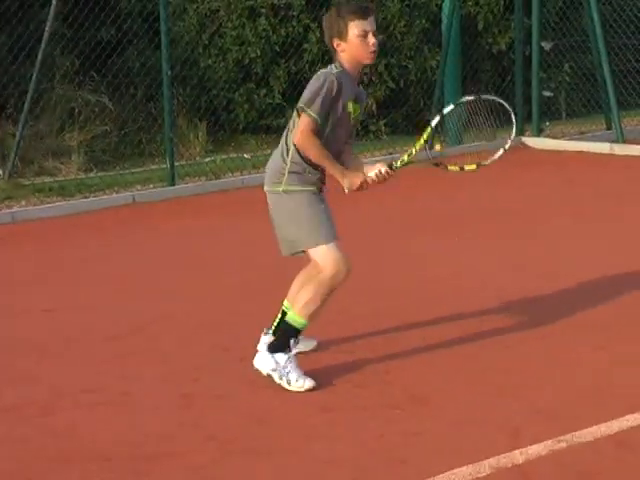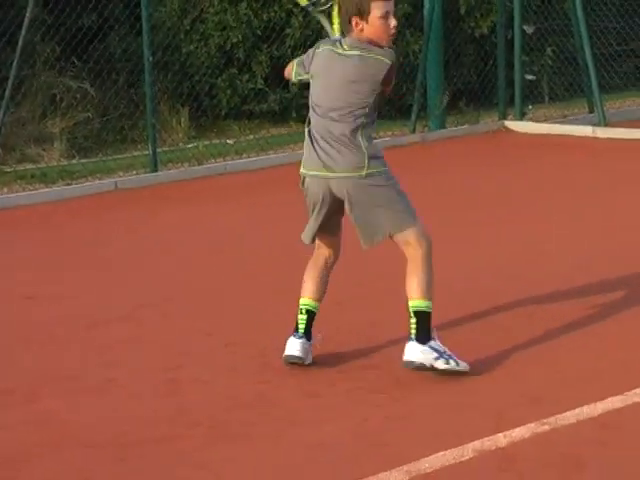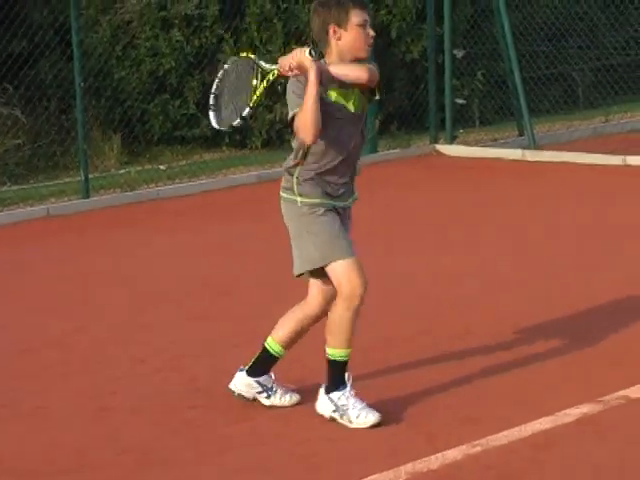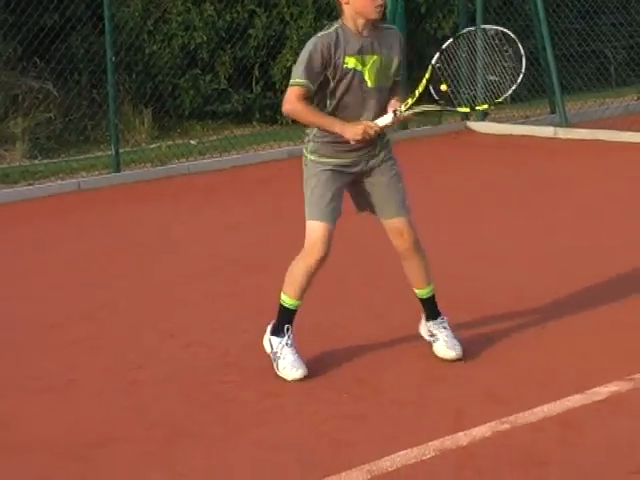
dt=0.7s
person 1, frame 1
left shoulder: (355, 91)
right shoulder: (328, 80)
left elbow: (340, 150)
right elbow: (303, 138)
left wrist: (365, 170)
right wrist: (344, 175)
left hip: (303, 184)
right hip: (291, 184)
left knee: (328, 260)
right knee: (335, 270)
left ankle: (281, 333)
right ankle: (274, 352)
person 1, frame 2
left shoulder: (323, 50)
right shoulder: (383, 61)
left elbow: (290, 73)
left hip: (315, 170)
right hip: (360, 169)
left knee: (325, 252)
right knee: (417, 247)
left ankle: (300, 338)
right ankle: (422, 343)
person 1, frame 3
left shoulder: (359, 72)
right shoulder: (298, 78)
left elbow: (367, 75)
right elbow: (309, 136)
left wrist: (316, 62)
right wrist: (312, 74)
left hip: (340, 200)
right hip: (305, 199)
left knee: (324, 299)
right knee: (353, 284)
left ankle: (253, 374)
right ankle: (336, 391)
person 1, frame 4
left shoulder: (392, 37)
right shoulder: (324, 44)
right elbow: (291, 104)
left wrist: (394, 107)
right wrist: (344, 128)
left hip: (376, 155)
right hip: (327, 158)
left knee: (406, 236)
right knee: (317, 248)
left ankle: (433, 321)
right ankle: (279, 334)
